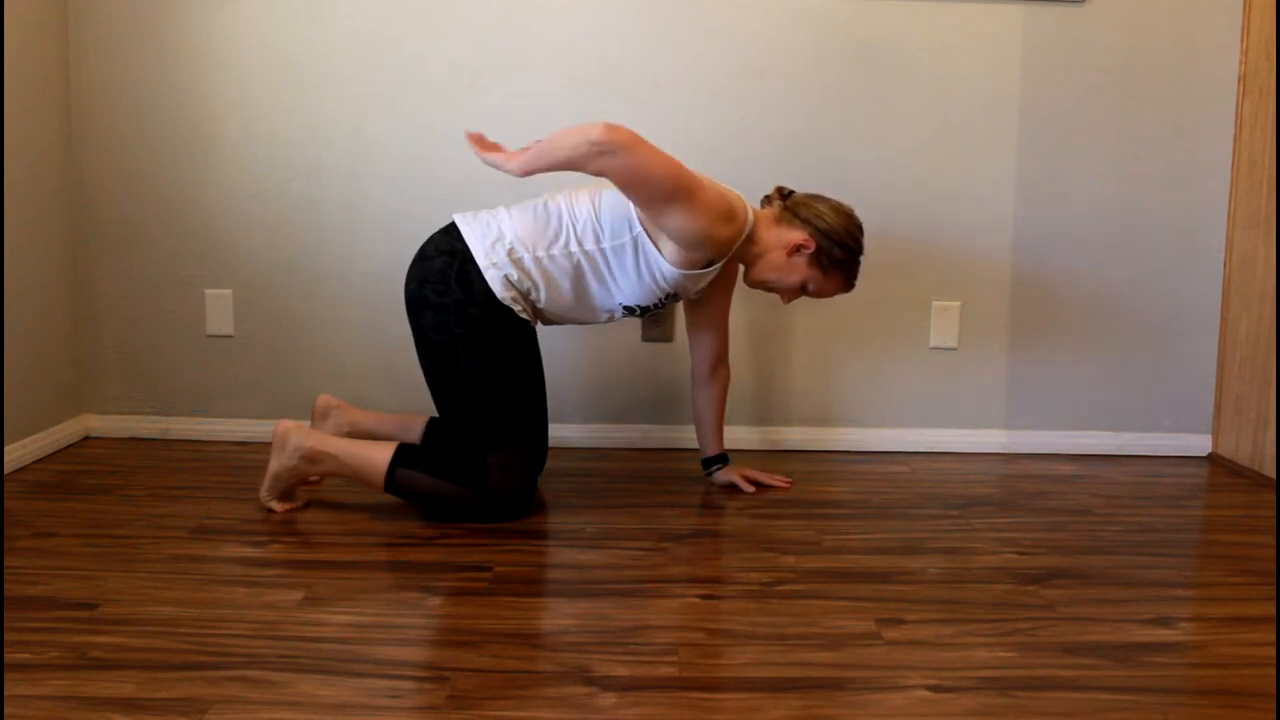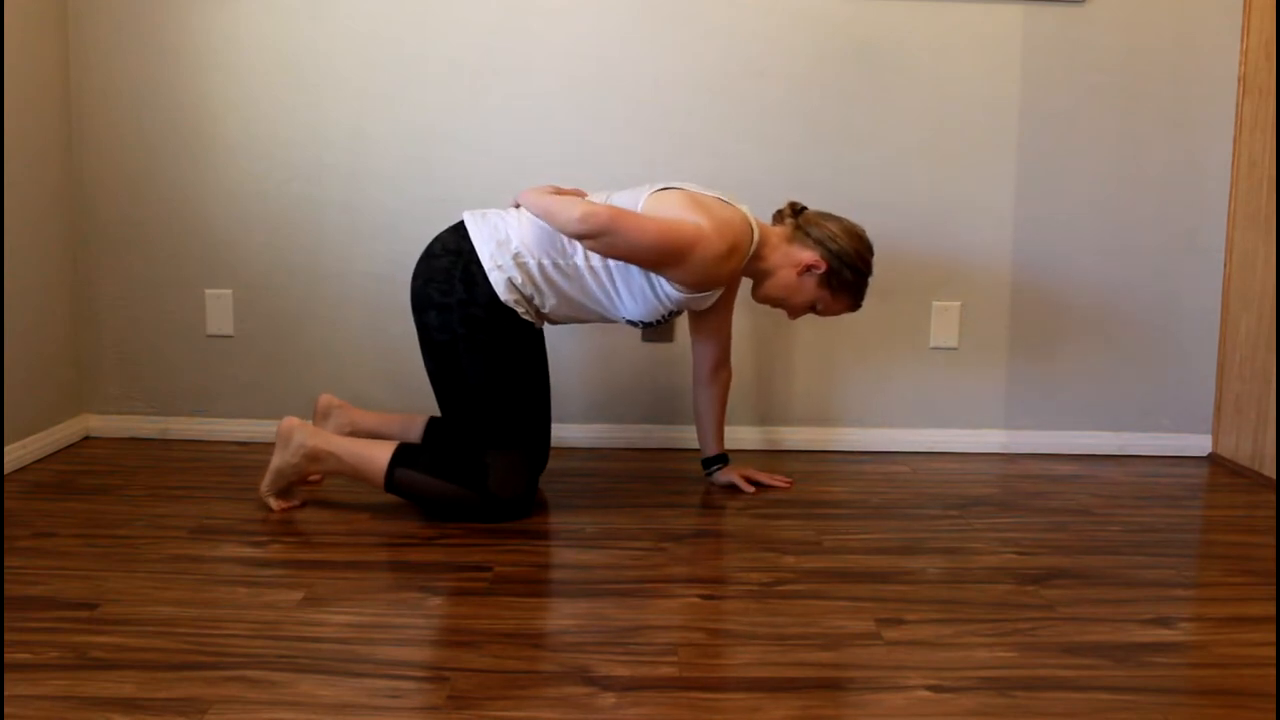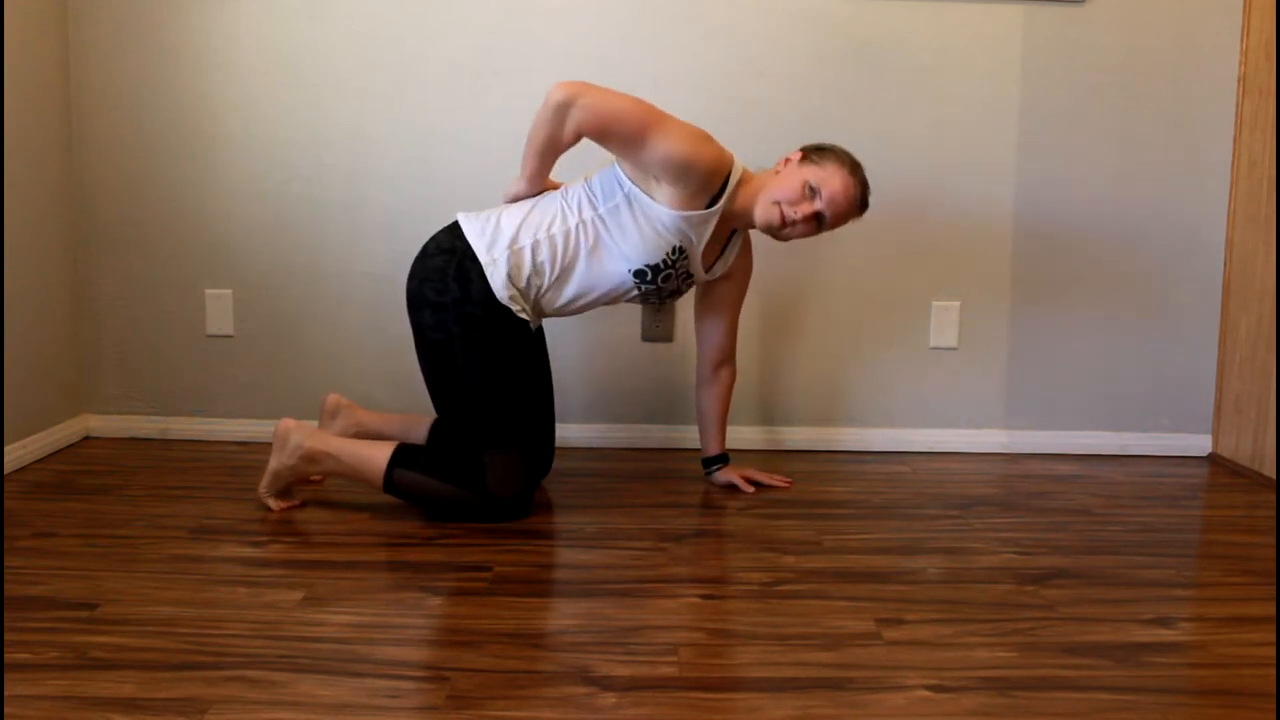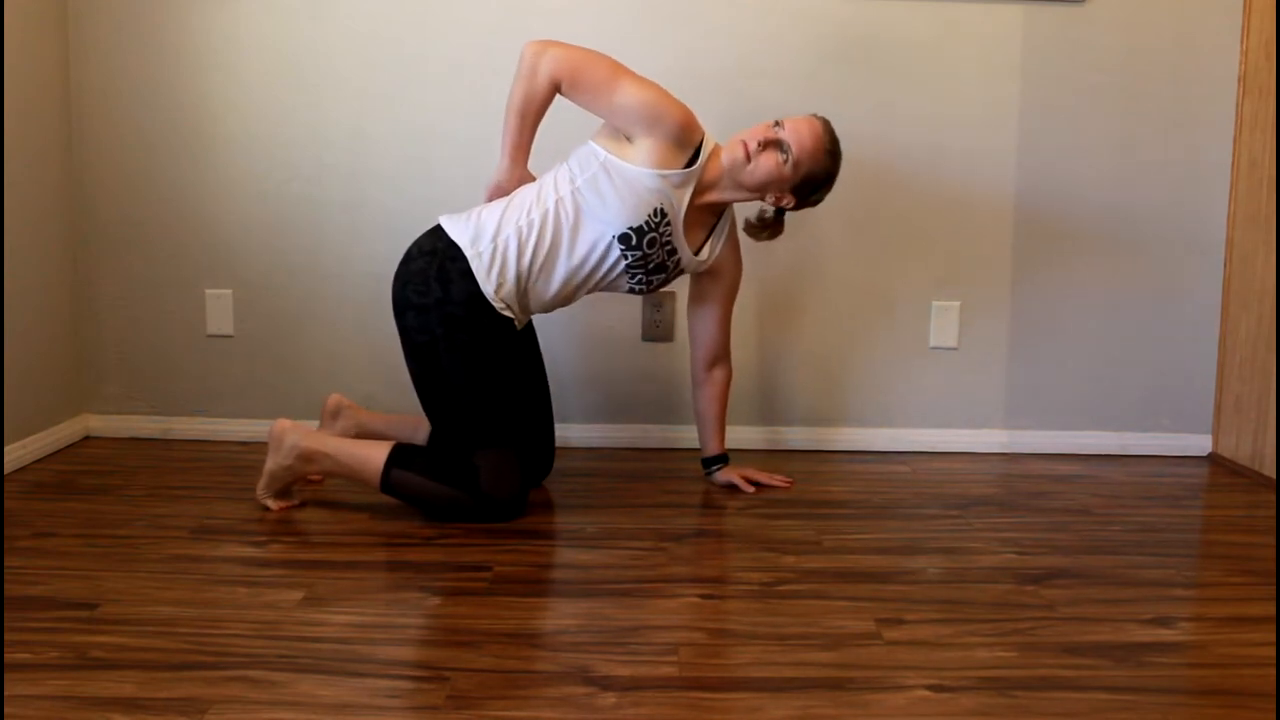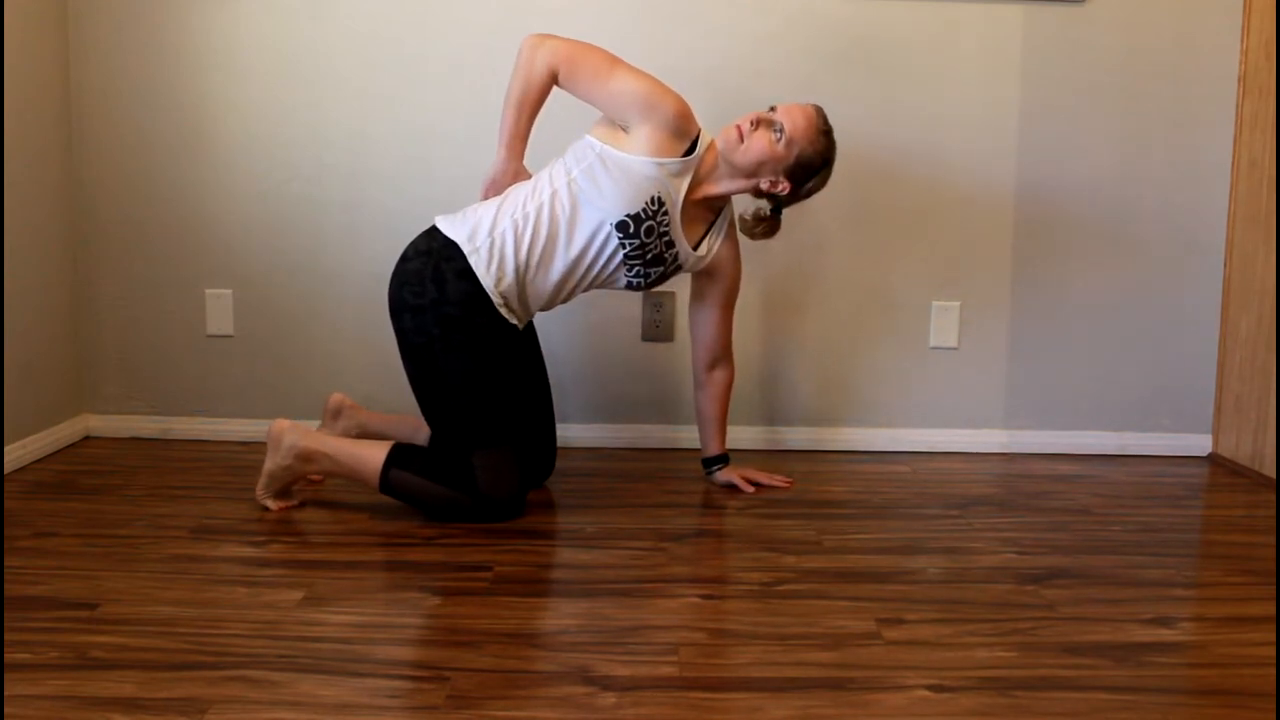
dt=1s
person 1, frame 1
left shoulder: (720, 255)
right shoulder: (711, 224)
left elbow: (710, 362)
right elbow: (606, 140)
left wrist: (717, 460)
right wrist: (516, 163)
left hip: (491, 287)
right hip: (463, 280)
left knee: (519, 454)
right knee: (502, 492)
left ankle: (347, 422)
right ankle: (312, 449)
person 1, frame 2
left shoulder: (725, 265)
right shoulder: (718, 247)
left elbow: (712, 363)
right elbow: (591, 222)
left wrist: (716, 460)
right wrist: (534, 199)
left hip: (499, 289)
right hip: (468, 282)
left knee: (520, 456)
right knee: (504, 492)
left ankle: (347, 420)
right ankle: (315, 447)
person 1, frame 3
left shoulder: (732, 257)
right shoulder: (698, 167)
left elbow: (716, 361)
right elbow: (569, 100)
left wrist: (717, 461)
right wrist: (528, 184)
left hip: (505, 303)
right hip: (463, 279)
left knee: (530, 461)
right knee: (502, 494)
left ankle: (353, 421)
right ankle: (313, 449)
person 1, frame 4
left shoulder: (719, 250)
right shoulder: (671, 134)
left elbow: (711, 361)
right elbow: (542, 57)
left wrist: (716, 460)
right wrist: (510, 169)
left hip: (496, 306)
right hip: (448, 281)
left knee: (531, 463)
right knee: (497, 494)
left ankle: (353, 421)
right ankle: (306, 448)
person 1, frame 5
left shoulder: (718, 248)
right shoulder: (666, 124)
left elbow: (713, 362)
right elbow: (541, 51)
left wrist: (716, 460)
right wrist: (507, 163)
left hip: (499, 308)
right hip: (445, 280)
left knee: (533, 465)
right knee: (496, 494)
left ankle: (353, 422)
right ankle: (305, 448)
